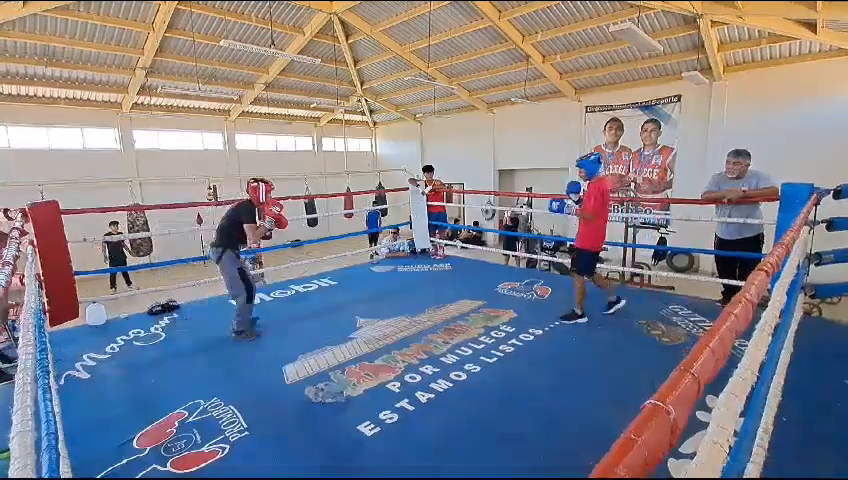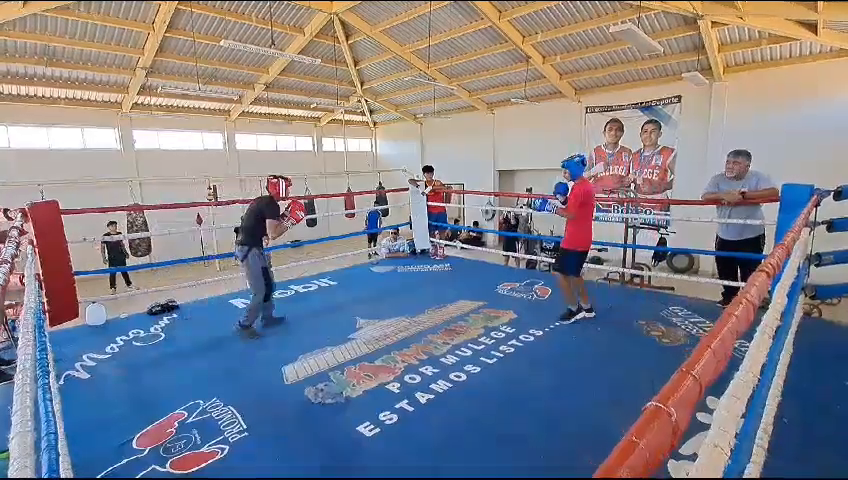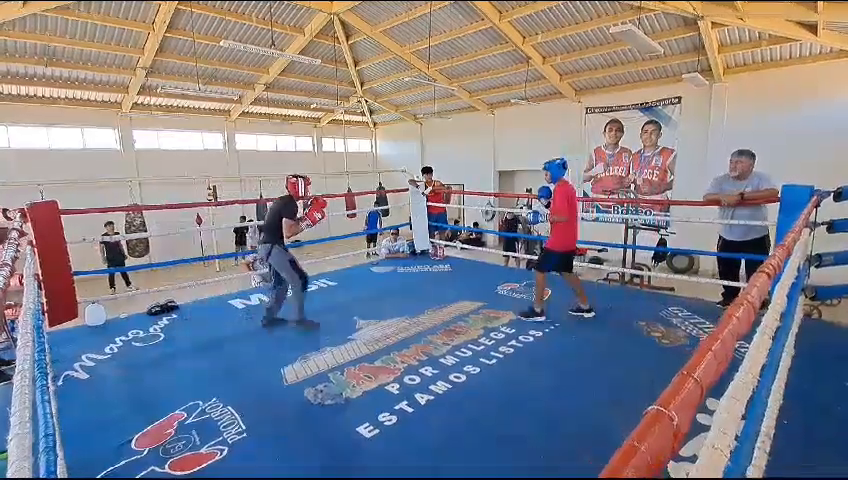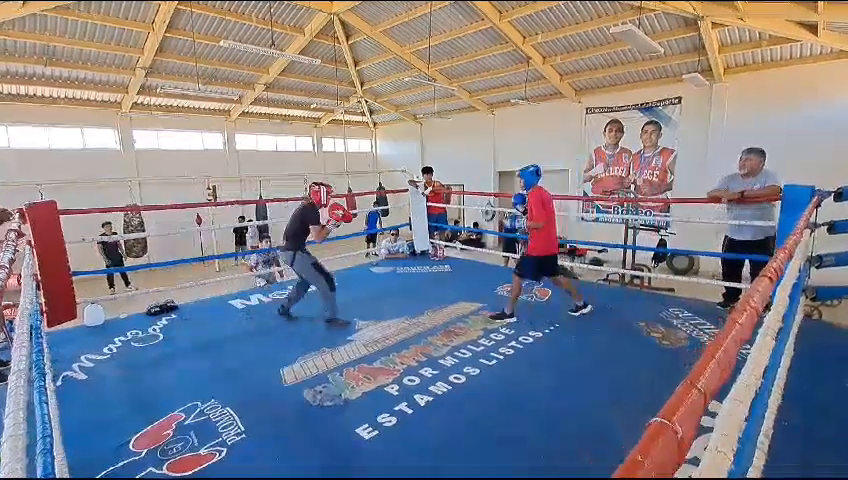
dt=0.2s
person 1, frame 1
left shoulder: (596, 186)
right shoulder: (598, 183)
left elbow: (589, 215)
right wrist: (578, 200)
left hip: (588, 239)
right hip: (592, 237)
left knee: (577, 274)
right knee: (589, 272)
left ankle: (579, 312)
right ankle: (613, 299)
person 1, frame 2
left shoulder: (579, 187)
right shoulder: (586, 184)
left elbow: (570, 214)
left wrist: (550, 206)
right wrist: (564, 201)
left hip: (574, 240)
right hip: (582, 239)
left knee: (561, 273)
right knee: (573, 274)
left ankle: (574, 309)
right ankle: (586, 307)
person 1, frame 3
left shoulder: (560, 189)
right shoulder: (567, 187)
left elbow: (563, 216)
right wrist: (549, 205)
left hip: (558, 241)
right hip: (568, 240)
left knee: (539, 270)
right knee: (567, 273)
left ankle: (537, 310)
right ankle: (585, 306)
person 1, frame 4
left shoulder: (534, 196)
right shoulder: (543, 193)
left elbow: (540, 223)
left wrist: (522, 223)
right wrist: (525, 212)
left hip: (538, 246)
right hip: (550, 244)
left knee: (518, 276)
right knee: (555, 276)
left ankle: (508, 312)
right ankle: (581, 303)
person 2, frame 1
left shoulder: (757, 177)
right shoulder: (718, 178)
left elbow: (773, 191)
right elbow: (705, 196)
left wrist: (743, 193)
right wrist: (726, 193)
left hip: (750, 235)
right hip: (724, 235)
left knee: (748, 272)
right knee: (724, 270)
right ankle: (729, 295)
person 2, frame 2
left shoulder: (757, 178)
right shoulder: (718, 179)
left elbow: (773, 192)
right elbow: (705, 197)
left wrist: (743, 195)
right wrist: (724, 195)
left hip: (752, 236)
right hip: (725, 236)
left knee: (750, 271)
right knee: (725, 270)
right ankle: (729, 296)
person 2, frame 3
left shoulder: (760, 178)
right shoulder: (721, 181)
left elbow: (773, 193)
right elbow: (707, 198)
left wrist: (741, 196)
right wrist: (723, 197)
left hip: (756, 237)
right hip: (728, 237)
left knee: (756, 273)
right knee: (726, 270)
right ankle: (730, 296)
person 2, frame 4
left shoulder: (769, 176)
right shoulder: (730, 179)
left elbow: (774, 191)
right elbow: (710, 196)
left wrist: (741, 194)
right wrist: (720, 193)
left hip: (762, 237)
right hip: (734, 236)
left knee: (760, 274)
right knee: (729, 269)
right ankle: (730, 297)
person 3, frame 1
left shoulder: (245, 206)
right shoulder: (248, 209)
left elbow: (247, 234)
right elbow: (253, 239)
left wrist: (270, 224)
right wrist: (269, 220)
left hip: (224, 249)
right hip: (225, 252)
left knee: (246, 285)
right knee: (244, 290)
left ankle: (245, 320)
right ankle: (240, 330)
person 3, frame 2
left shoulder: (261, 201)
right shoulder: (272, 206)
right elbow: (273, 234)
left wrist: (286, 215)
right wrist: (292, 221)
left hip: (246, 247)
right hip: (251, 250)
left knee: (266, 284)
right knee: (264, 289)
left ankle: (268, 318)
right ankle: (244, 325)
person 3, frame 3
left shoulder: (283, 200)
right shoulder: (290, 204)
left elbow: (293, 224)
right elbow: (288, 232)
left wrist: (309, 213)
right wrist: (309, 222)
left hip: (267, 246)
right hip: (273, 247)
left knee: (280, 283)
right knee: (300, 280)
left ankle: (269, 317)
right ankle: (299, 318)
person 3, frame 4
left shoulder: (305, 207)
right shoulder: (312, 211)
left elbow: (317, 231)
right elbow: (318, 238)
left wrist: (333, 220)
right wrist: (333, 222)
left hip: (287, 251)
right hip: (295, 253)
left knee: (306, 280)
right knee: (326, 281)
left ankle: (285, 307)
right ankle: (331, 317)
